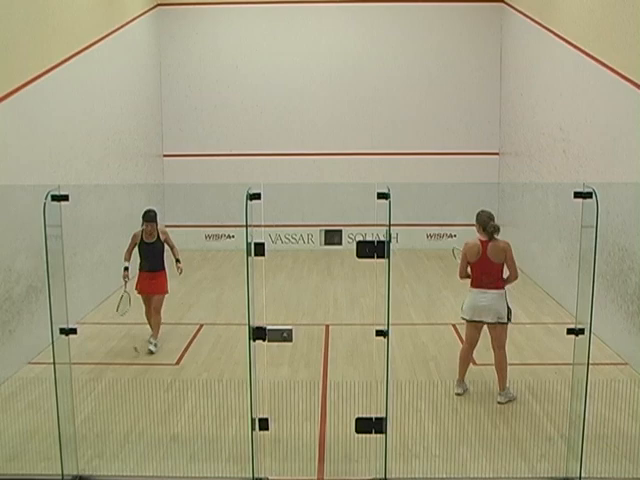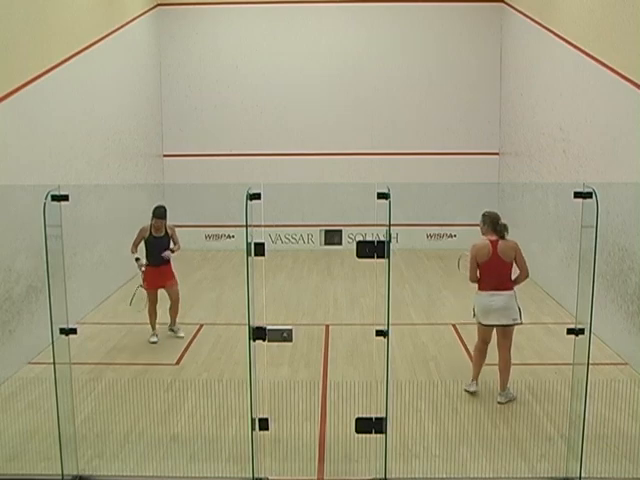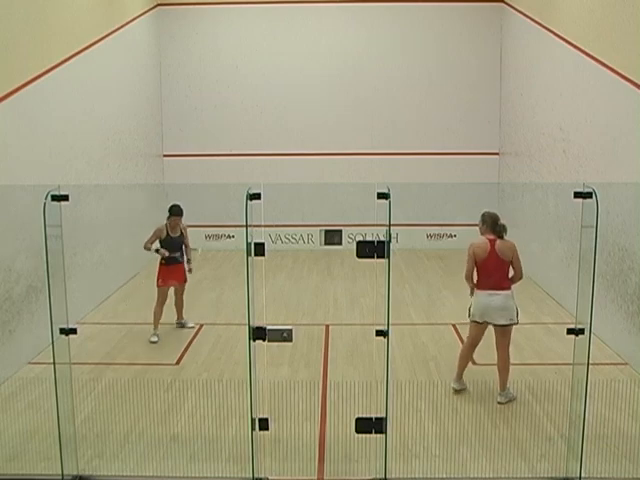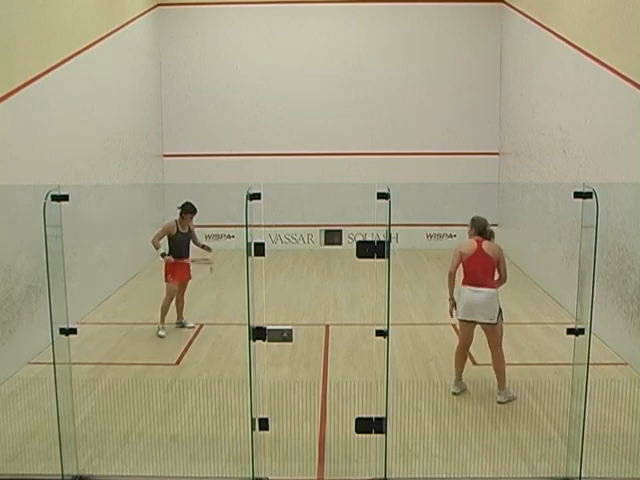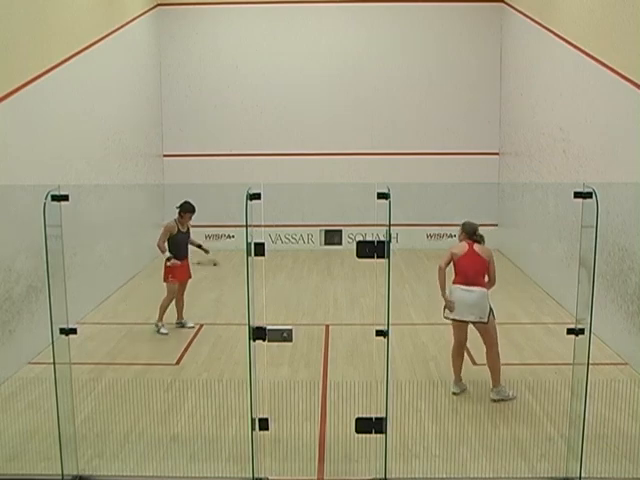
dt=0.3s
person 1, frame 1
left shoulder: (469, 246)
right shoulder: (503, 246)
left elbow: (462, 274)
right elbow: (514, 275)
left hip: (475, 297)
right hip: (496, 299)
left knee: (469, 343)
right knee: (499, 348)
left ankle: (460, 384)
right ankle: (503, 392)
person 1, frame 2
left shoulder: (477, 247)
right shoulder: (512, 246)
left elbow: (472, 278)
right elbow: (524, 273)
left hip: (484, 299)
right hip: (506, 300)
left knee: (482, 343)
right knee: (504, 349)
left ankle: (473, 382)
right ankle: (503, 392)
person 1, frame 3
left shoulder: (475, 246)
right shoulder: (510, 246)
left elbow: (468, 275)
right elbow: (519, 275)
left hip: (482, 299)
right hip: (504, 299)
left knee: (471, 342)
right knee: (503, 348)
left ankle: (458, 380)
right ankle: (503, 392)
person 1, frame 4
left shoulder: (463, 247)
right shoulder: (496, 248)
left elbow: (451, 272)
right elbow: (503, 278)
left wrist: (451, 298)
left hip: (466, 295)
right hip: (488, 297)
left knee: (463, 343)
right knee: (496, 347)
left ankle: (457, 383)
right ankle: (502, 391)
person 1, frame 5
left shoulder: (455, 248)
right shoulder: (486, 251)
left elbow: (441, 267)
right elbow: (492, 281)
left wrist: (444, 294)
left hip: (458, 294)
right hip: (478, 297)
left knee: (459, 342)
right knee: (491, 344)
left ankle: (457, 383)
right ankle: (497, 389)
person 2, frame 1
left shoulder: (163, 233)
right shoulder: (137, 235)
left elbow: (173, 247)
right elbow: (128, 252)
left wrist: (178, 261)
right wrist: (126, 268)
left hip: (160, 275)
right hip: (144, 275)
left knee: (157, 309)
right knee: (148, 307)
left ankle: (154, 341)
right ankle: (153, 332)
person 2, frame 2
left shoulder: (170, 229)
right shoulder: (144, 230)
left elbow: (178, 245)
right elbow: (134, 247)
left wrist: (171, 251)
right wrist: (137, 259)
left hip: (166, 269)
right hip: (150, 271)
left knee: (175, 299)
right knee: (152, 303)
left ankle: (173, 325)
right ankle: (154, 332)
person 2, frame 3
left shoulder: (183, 228)
right shoulder: (161, 230)
left elbow: (186, 245)
right elbow: (146, 245)
left wrist: (189, 262)
right wrist: (157, 251)
left hip: (180, 267)
right hip: (166, 268)
left knee: (180, 295)
right knee: (161, 300)
left ankle: (180, 319)
right ankle: (155, 332)
person 2, frame 4
left shoulder: (190, 225)
right shoulder: (171, 226)
left elbow: (194, 239)
right elbow: (154, 240)
left wrist: (203, 246)
right wrist: (163, 255)
left hip: (185, 263)
right hip: (173, 264)
left knee: (181, 294)
right knee: (170, 295)
left ankle: (180, 320)
right ankle: (161, 325)
person 2, frame 5
left shoulder: (187, 224)
right shoulder: (171, 226)
right elbow: (160, 243)
left wrist: (200, 246)
right wrist: (169, 258)
left hip: (184, 263)
right hip: (173, 265)
left knee: (180, 293)
right knee: (171, 295)
left ankle: (180, 320)
right ankle: (159, 322)
